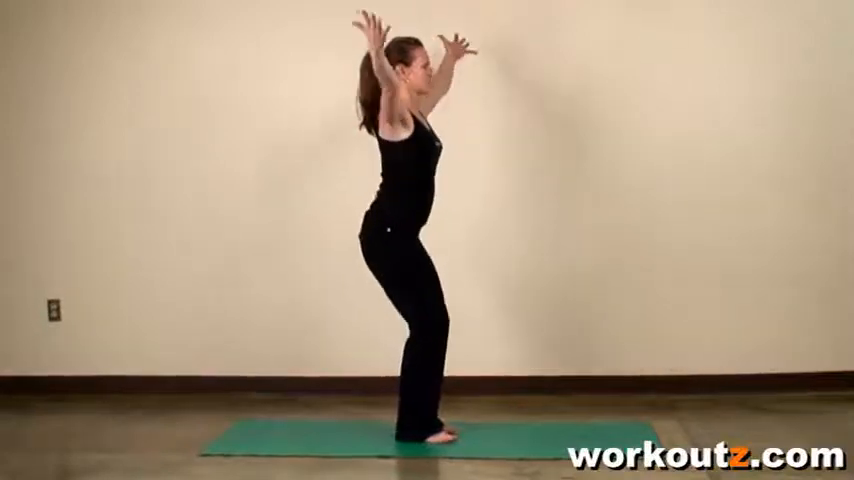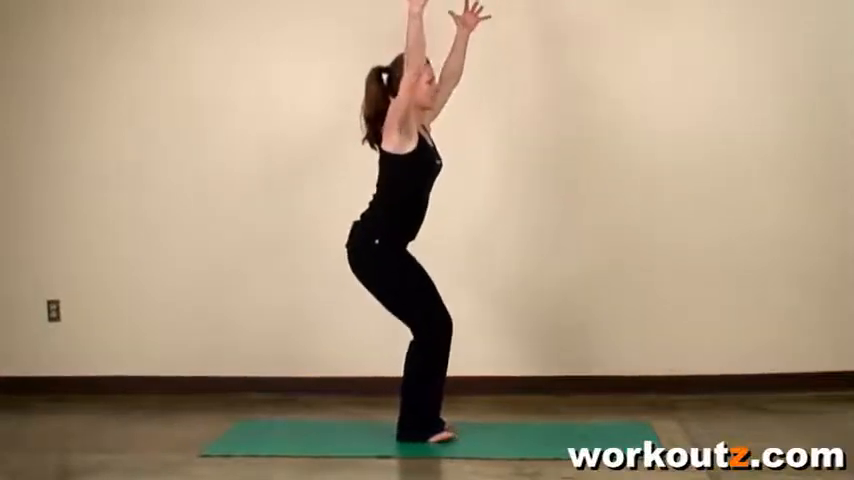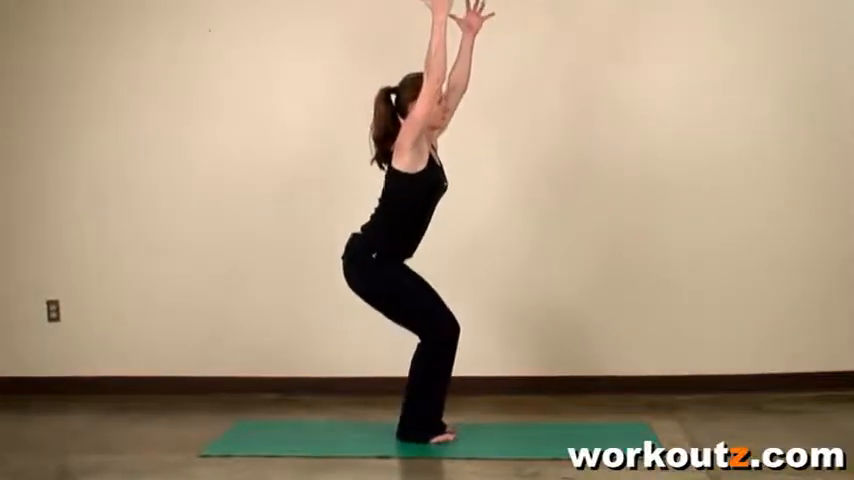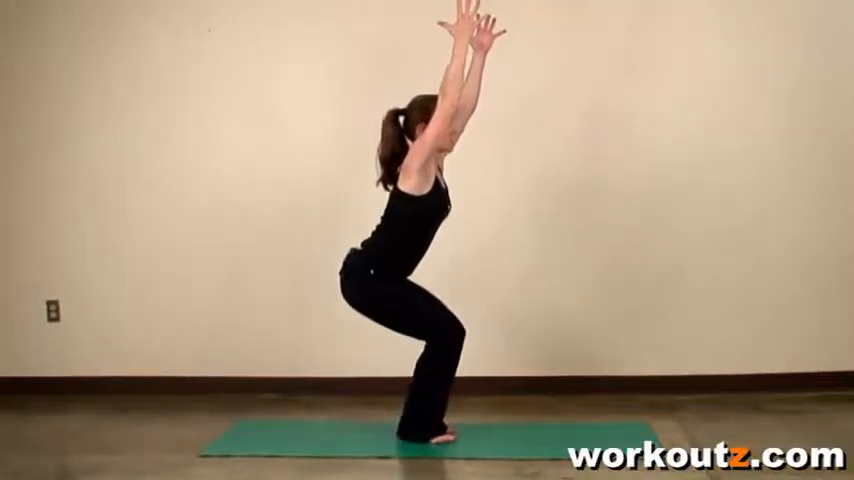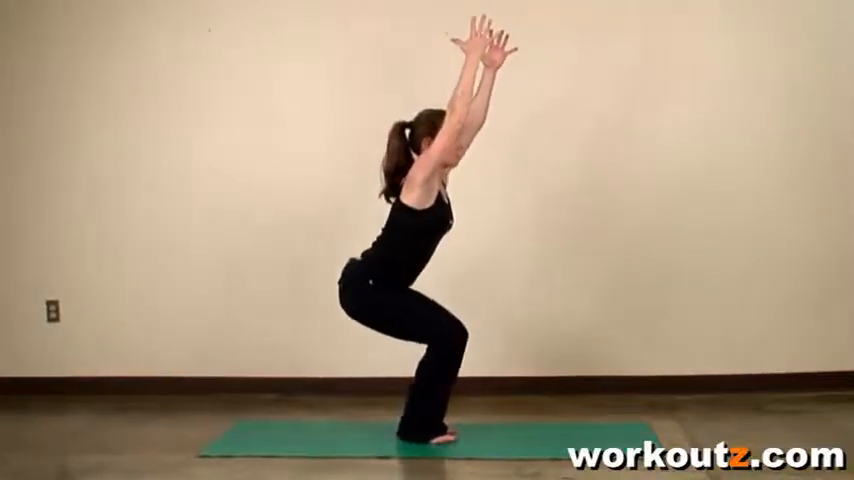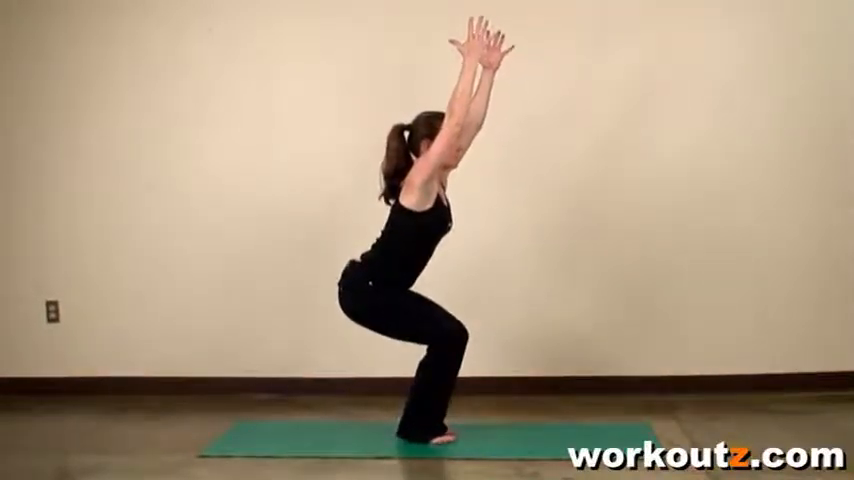
dt=0.5s
person 1, frame 1
left shoulder: (414, 111)
right shoulder: (392, 112)
left elbow: (440, 85)
right elbow: (384, 81)
left wrist: (451, 59)
right wrist: (376, 49)
left hip: (401, 235)
right hip: (386, 235)
left knee: (433, 323)
right knee: (428, 324)
left ankle: (423, 420)
right ankle: (415, 425)
person 1, frame 2
left shoulder: (420, 124)
right shoulder: (397, 127)
left elbow: (451, 78)
right elbow: (411, 68)
left hip: (388, 246)
right hip: (373, 247)
left knee: (436, 327)
right knee: (431, 328)
left ankle: (423, 421)
right ankle: (416, 426)
person 1, frame 3
left shoulder: (427, 142)
right shoulder: (408, 143)
left elbow: (456, 86)
right elbow: (433, 79)
left hip: (382, 260)
right hip: (369, 262)
left knee: (443, 331)
right knee: (439, 331)
left ankle: (424, 422)
right ankle: (417, 426)
person 1, frame 4
left shoulder: (434, 165)
right shoulder: (416, 166)
left elbow: (464, 106)
right elbow: (448, 102)
left wrist: (480, 53)
right wrist: (460, 42)
left hip: (380, 276)
right hip: (366, 278)
left knee: (448, 334)
right knee: (445, 334)
left ankle: (423, 422)
right ankle: (418, 426)
person 1, frame 5
left shoulder: (438, 178)
right shoulder: (420, 179)
left elbow: (472, 122)
right elbow: (457, 118)
left wrist: (490, 68)
right wrist: (472, 59)
left hip: (381, 286)
right hip: (365, 288)
left knee: (450, 336)
right knee: (448, 336)
left ankle: (423, 422)
right ankle: (418, 427)
person 1, frame 6
left shoulder: (438, 180)
right shoulder: (419, 181)
left elbow: (471, 124)
right elbow: (456, 121)
left wrist: (489, 69)
right wrist: (470, 61)
left hip: (381, 288)
right hip: (365, 290)
left knee: (450, 336)
right knee: (448, 337)
left ankle: (423, 423)
right ankle: (419, 427)
